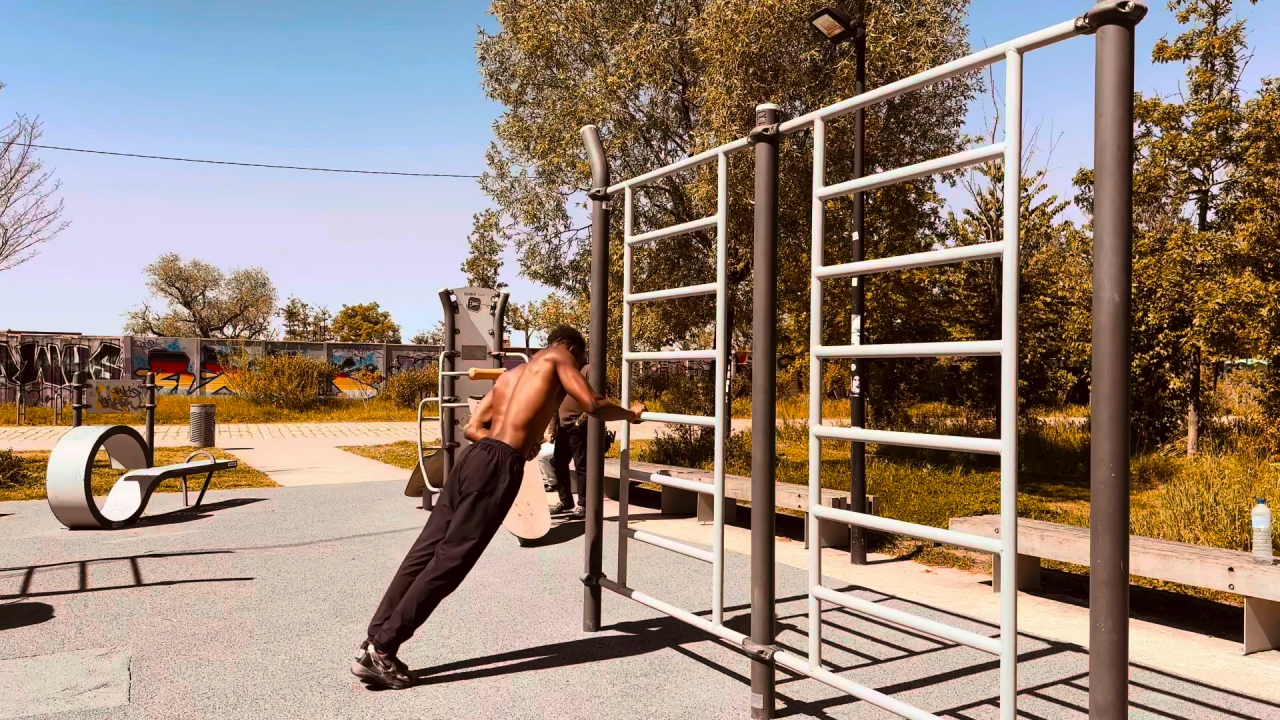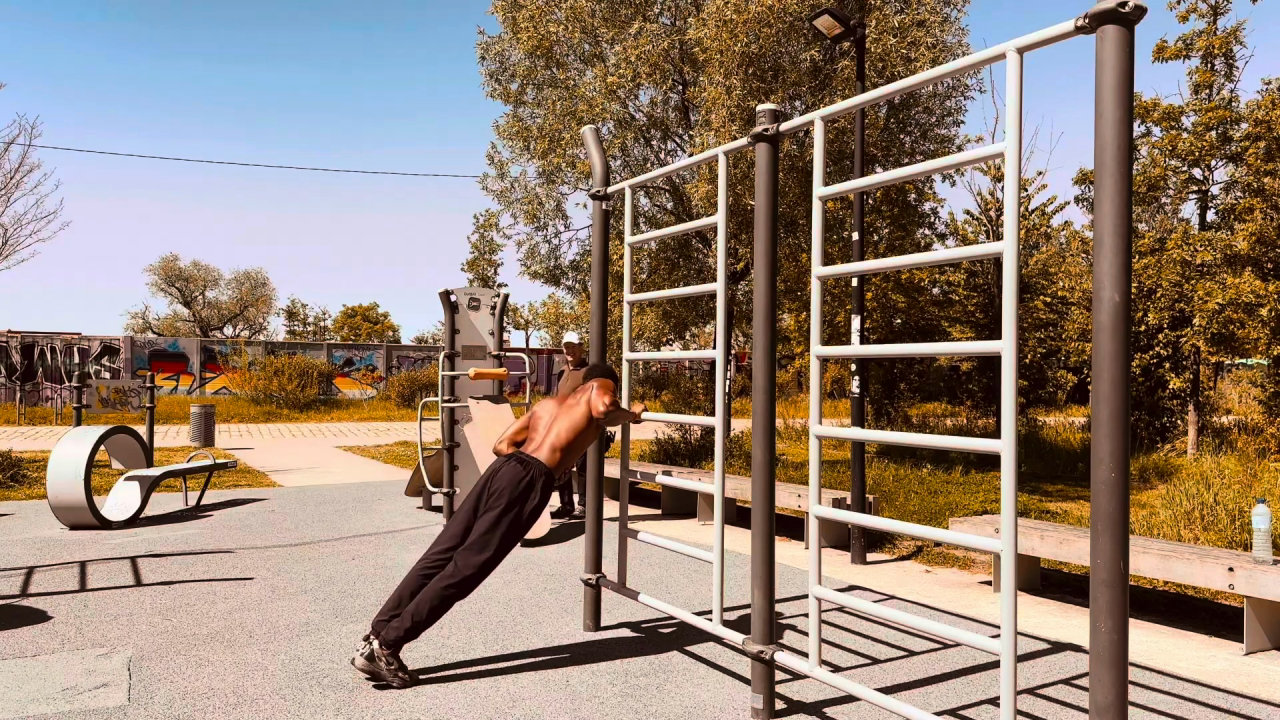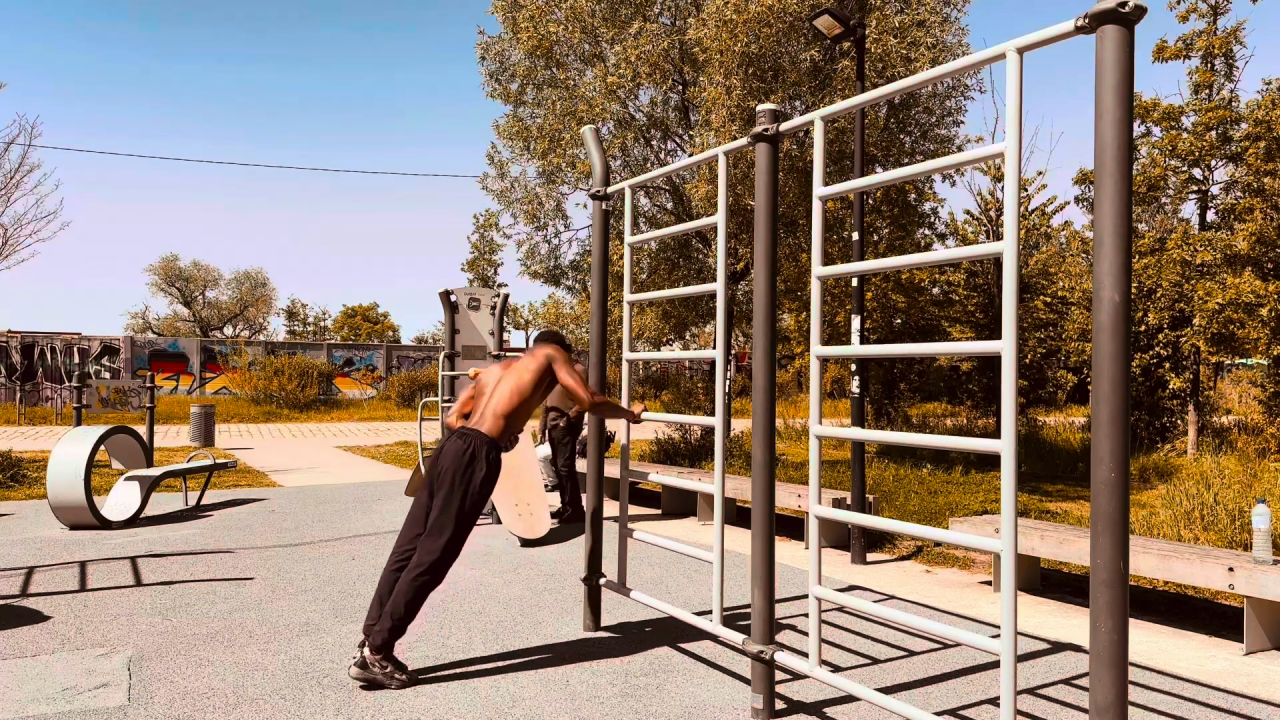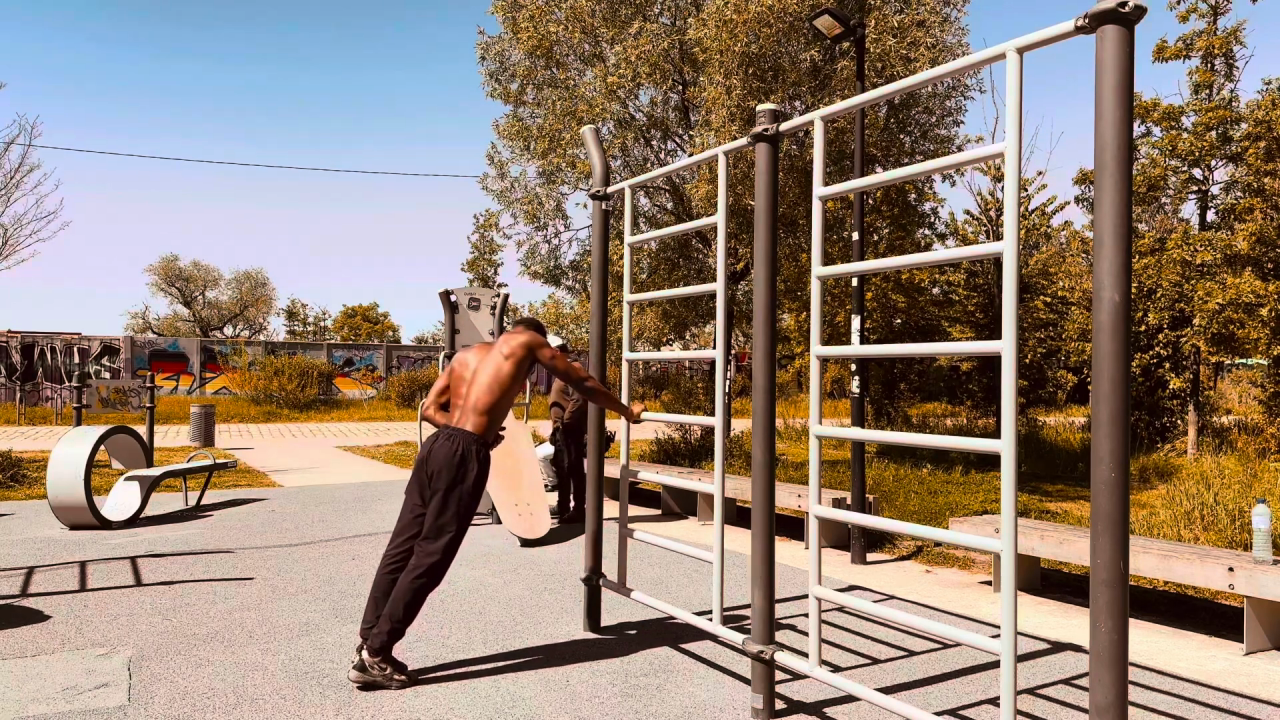
dt=0.7s
person 1, frame 1
left shoulder: (509, 375)
right shoulder: (557, 357)
right elbow: (593, 405)
right wrist: (631, 413)
left hip: (474, 456)
right hip: (499, 466)
left knee: (425, 554)
right knee: (449, 562)
left ankle: (374, 644)
right ankle: (381, 650)
person 1, frame 2
left shoulder: (546, 403)
right shoulder: (601, 385)
right elbow: (604, 411)
right wrist: (630, 414)
left hip: (504, 469)
right hip: (529, 481)
left knee: (439, 557)
right knee: (465, 568)
left ankle: (375, 639)
right ankle: (385, 647)
person 1, frame 3
left shoulder: (496, 367)
right shoulder: (551, 352)
right elbow: (589, 401)
right wrist: (628, 413)
left hip: (451, 446)
right hip: (475, 457)
left knee: (408, 550)
right knee: (431, 558)
left ankle: (371, 645)
right ankle: (375, 654)
person 1, frame 4
left shoulder: (466, 354)
right shoulder: (528, 340)
left elbow: (430, 409)
right elbow: (582, 383)
right wrist: (626, 411)
left hip: (436, 445)
right hip: (464, 454)
left knee: (401, 551)
right knee: (429, 558)
left ankle: (370, 647)
right ankle: (374, 655)
